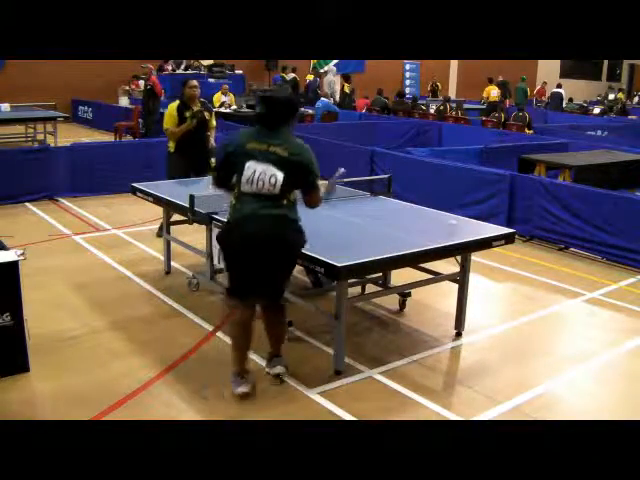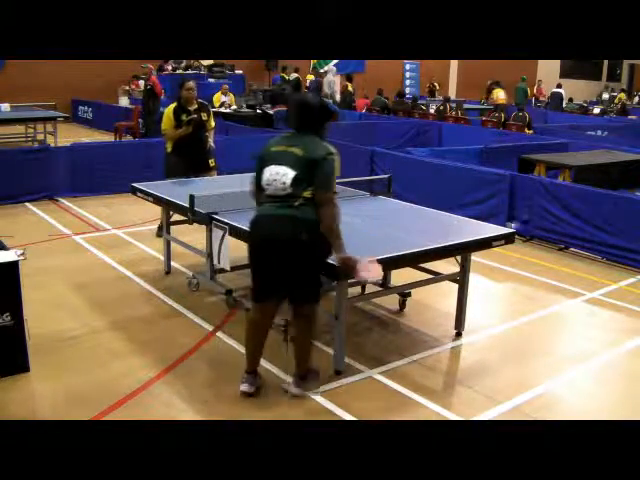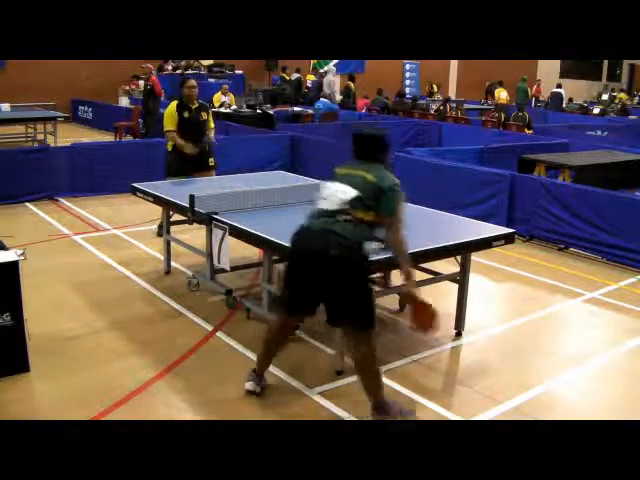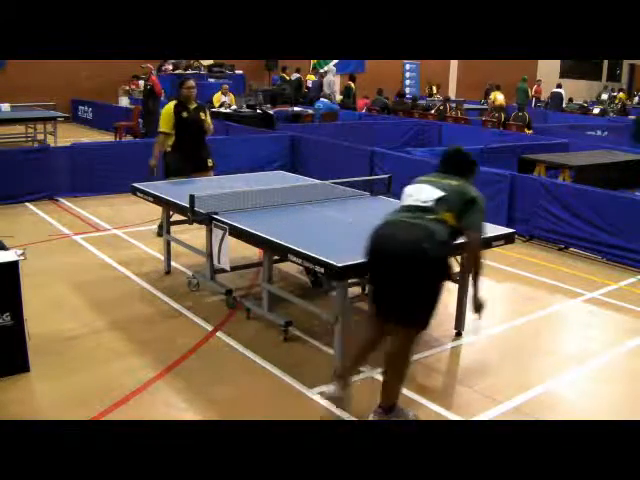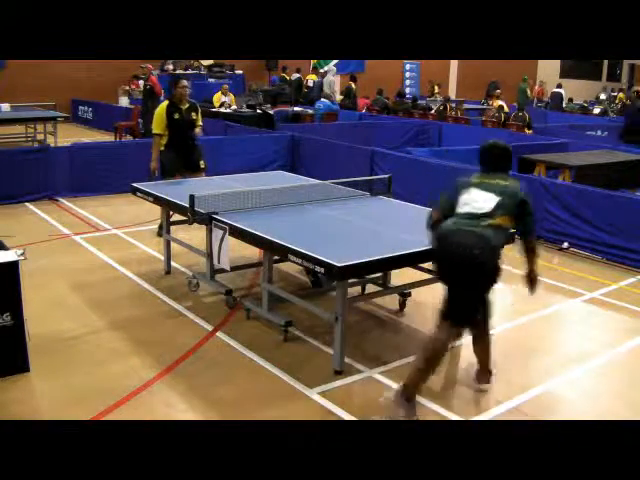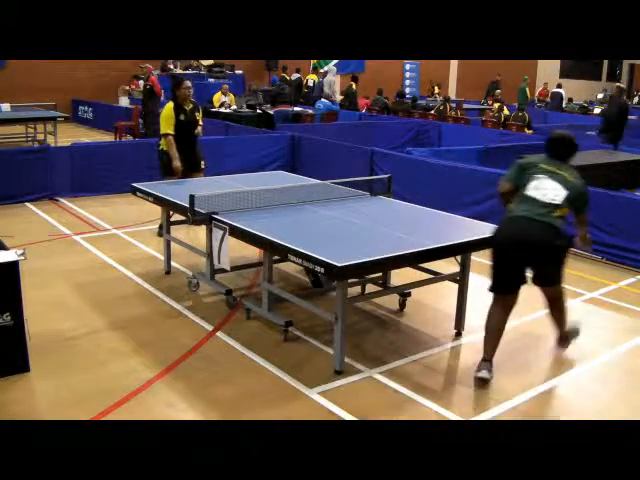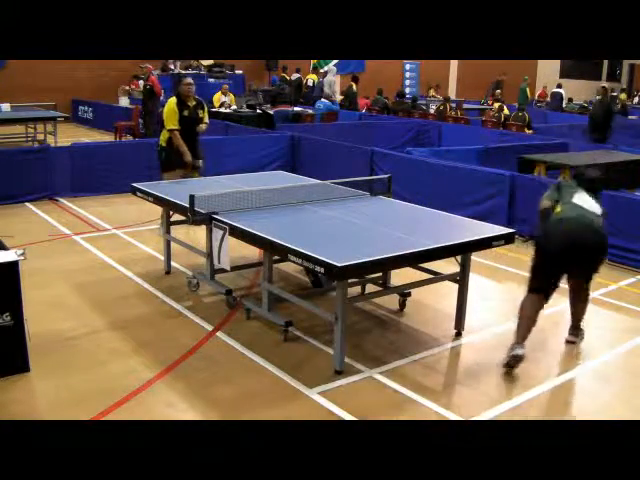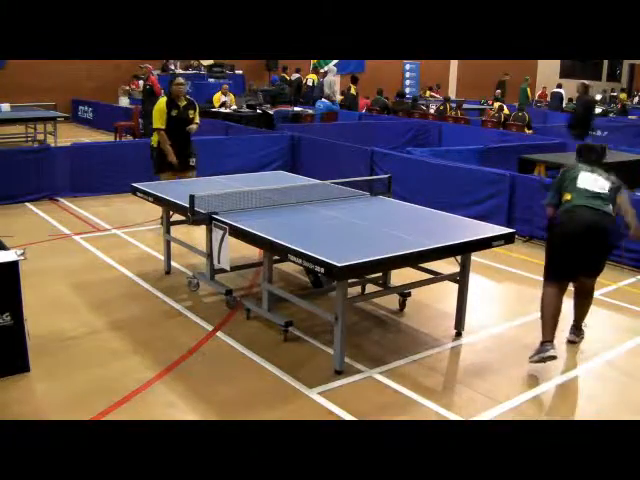
dt=0.3s
person 1, frame 1
left shoulder: (237, 141)
right shoulder: (299, 150)
left elbow: (219, 178)
right elbow: (313, 202)
right wrist: (323, 189)
left hip: (241, 229)
right hip: (279, 232)
left knee: (241, 301)
right knee: (272, 297)
left ankle: (241, 375)
right ankle: (276, 359)
person 1, frame 2
left shoulder: (272, 146)
right shoulder: (324, 152)
right elbow: (326, 204)
right wrist: (340, 250)
left hip: (263, 228)
right hip: (300, 234)
left knee: (263, 306)
right knee: (304, 307)
left ankle: (250, 375)
right ankle: (301, 376)
person 1, frame 3
left shoulder: (338, 172)
right shoulder: (388, 182)
right elbow: (394, 231)
right wrist: (409, 280)
left hip: (303, 241)
right hip: (339, 251)
left knee: (289, 317)
right knee: (360, 333)
left ankle: (256, 376)
right ankle: (381, 408)
person 1, frame 4
left shoulder: (418, 181)
right shoulder: (471, 194)
right elbow: (473, 243)
right wrist: (475, 290)
left hip: (383, 238)
right hip: (421, 249)
left knee: (381, 321)
right knee: (405, 332)
left ankle: (341, 380)
right ankle: (387, 410)
person 1, frame 5
left shoulder: (465, 184)
right shoulder: (516, 192)
left elbow: (434, 219)
right elbow: (529, 237)
right wrist: (531, 270)
left hip: (445, 248)
right hip: (478, 258)
left knee: (477, 310)
right knee: (450, 326)
left ankle: (484, 371)
right ankle: (407, 393)
person 1, frame 6
left shoulder: (527, 162)
right shoulder: (577, 182)
left elbow: (504, 190)
right elbow: (581, 217)
right wrist: (583, 234)
left hip: (510, 231)
right hip: (546, 239)
left knee: (503, 299)
right knee: (551, 288)
left ankle: (486, 362)
right ankle: (563, 335)
person 1, frame 7
left shoulder: (562, 185)
right shoulder: (597, 205)
left elbow: (544, 208)
left wrist: (546, 239)
left hip: (559, 231)
right hip: (593, 238)
left knee: (536, 293)
right knee: (580, 284)
left ankle: (518, 345)
right ankle: (575, 330)
person 1, frame 8
left shoulder: (568, 171)
right shoulder: (612, 180)
left elbow: (550, 211)
left wrist: (554, 232)
left hip: (571, 220)
right hip: (602, 224)
left knee: (554, 283)
right knee: (585, 282)
left ankle: (547, 344)
right ankle: (576, 329)
person 2, frame 1
left shoulder: (206, 106)
right shoulder: (174, 108)
left elbow: (211, 126)
right elbow: (169, 133)
left wrist: (211, 139)
right wrist: (187, 126)
left hip: (203, 153)
right hip: (180, 154)
right ankle: (164, 224)
person 2, frame 2
left shoulder: (204, 107)
right shoulder: (172, 110)
left elbow: (210, 127)
right elbow: (167, 136)
left wrist: (210, 140)
right wrist: (183, 131)
left hip: (202, 153)
right hip: (178, 156)
right ankle: (163, 224)
person 2, frame 3
left shoulder: (204, 107)
right shoulder: (174, 108)
left elbow: (209, 128)
right elbow: (169, 134)
left wrist: (210, 135)
right wrist: (184, 145)
left hip: (202, 152)
right hip: (180, 154)
right ankle: (163, 223)
person 2, frame 4
left shoulder: (202, 107)
right shoulder: (171, 108)
left elbow: (208, 131)
right elbow: (163, 135)
left wrist: (209, 128)
right wrist: (155, 157)
left hip: (200, 151)
right hip: (178, 154)
right ankle: (164, 223)
person 2, frame 5
left shoulder: (194, 106)
right shoulder: (164, 108)
left elbow: (198, 124)
right elbow: (157, 136)
left wrist: (198, 130)
right wrist: (154, 160)
left hip: (192, 150)
right hip: (171, 153)
right ankle: (163, 224)
person 2, frame 6
left shoulder: (195, 106)
right shoulder: (170, 109)
right elbow: (168, 136)
left wrist: (199, 129)
right wrist: (175, 159)
left hip: (192, 150)
right hip: (173, 152)
person 2, frame 7
left shoulder: (200, 103)
right shoulder: (173, 104)
left elbow: (205, 121)
right elbow: (172, 131)
left wrist: (203, 126)
right wrist: (185, 153)
left hip: (192, 147)
right hip: (172, 148)
person 2, frame 8
left shoulder: (192, 103)
right shoulder: (163, 104)
left elbow: (196, 121)
right elbow: (159, 131)
left wrist: (194, 127)
right wrist: (169, 153)
left hip: (185, 149)
right hip: (164, 149)
